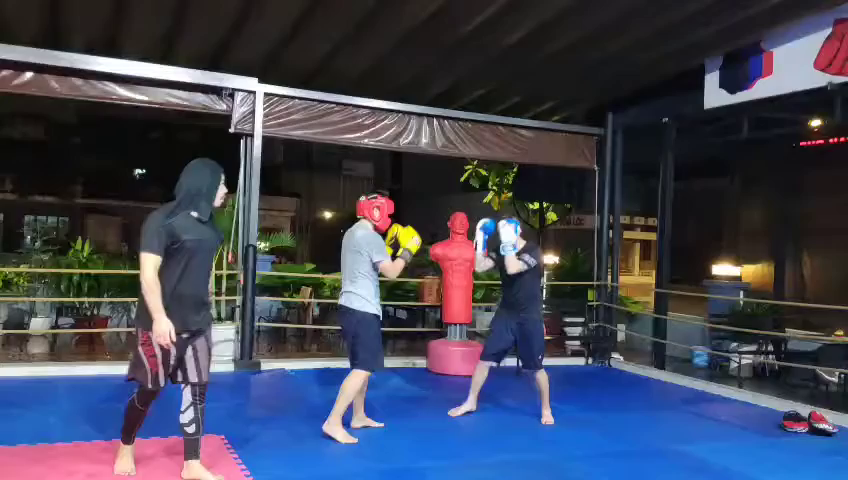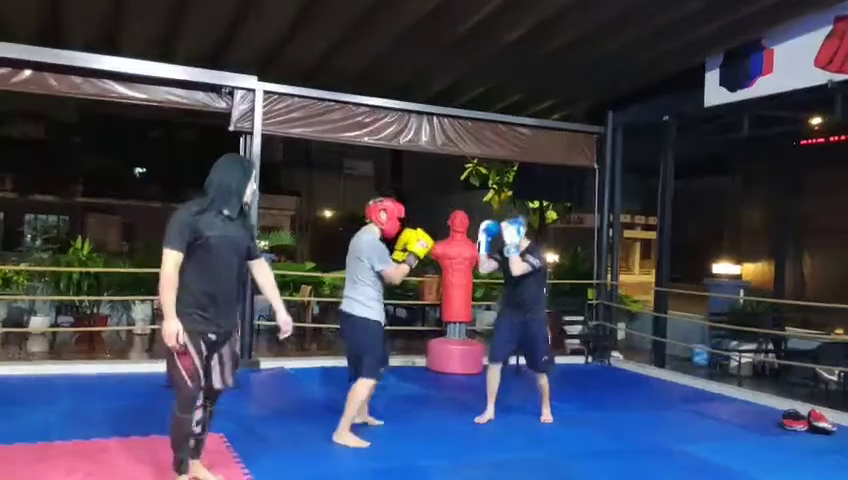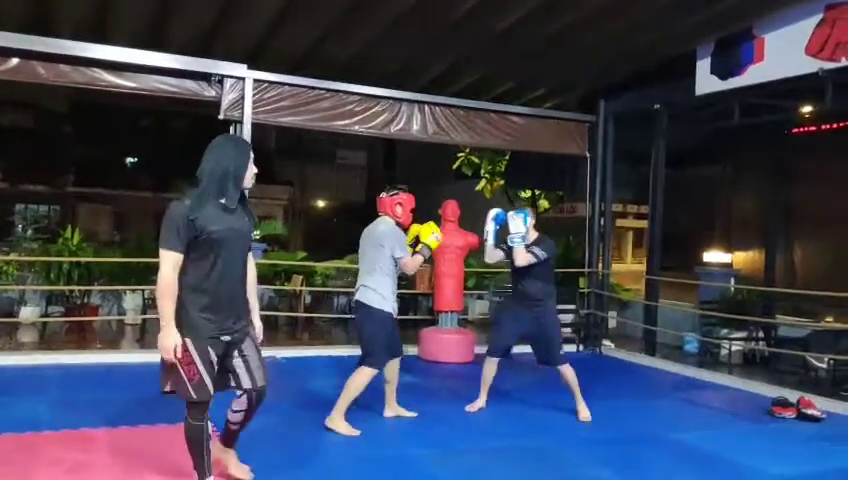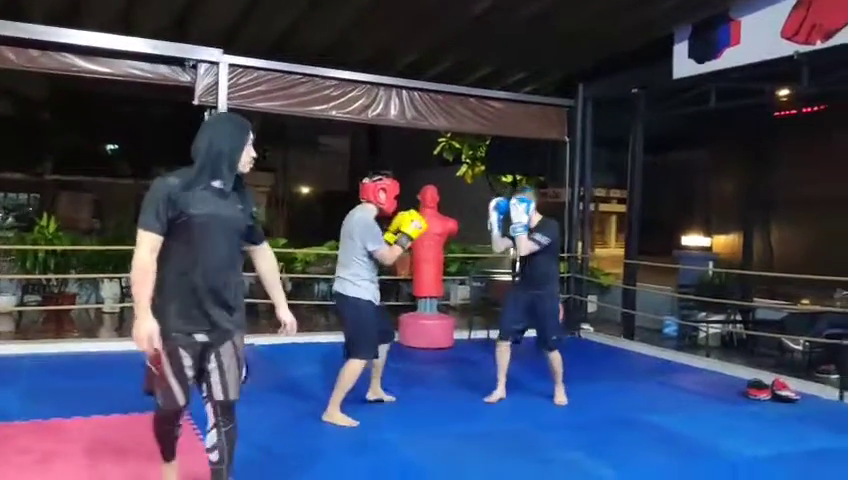
dt=0.5s
person 1, frame 1
left shoulder: (208, 224)
right shoulder: (162, 220)
right elbow: (148, 273)
right wrist: (159, 318)
left hip: (197, 323)
right hip: (164, 323)
left knee: (196, 390)
right knee: (149, 390)
right ankle: (126, 448)
person 1, frame 2
left shoulder: (241, 223)
right shoulder: (189, 216)
left elbow: (259, 267)
right elbow: (169, 268)
left wrist: (280, 309)
right wrist: (170, 317)
left hip: (225, 325)
right hip: (190, 322)
left knee: (211, 395)
right knee: (189, 396)
person 1, frame 3
left shoulder: (243, 210)
right shoulder: (186, 210)
right elbow: (168, 271)
left wrist: (254, 313)
right wrist: (168, 327)
left hip: (236, 323)
right hip: (196, 326)
left knee: (255, 389)
right knee: (199, 401)
left ankle: (226, 450)
person 1, frame 4
left shoulder: (241, 199)
right shoulder: (170, 188)
left elbow: (262, 254)
right elbow: (145, 253)
left wrist: (282, 306)
right wrist: (143, 313)
left hip: (226, 322)
right hip: (176, 320)
left knee: (223, 407)
right knee: (170, 405)
person 2, frame 1
left shoulder: (353, 233)
right shoulder: (370, 236)
right elbow: (391, 272)
left wrist: (391, 245)
right wrist: (408, 250)
left hip: (354, 308)
right hip: (362, 310)
left knee: (362, 365)
right knee: (364, 367)
left ankle: (359, 416)
right ankle: (333, 421)
person 2, frame 2
left shoulder: (364, 238)
right shoulder: (373, 244)
left elbow: (384, 272)
right elbow: (394, 278)
left wrist: (401, 251)
right wrist: (415, 254)
left hip: (365, 315)
right hip: (362, 317)
left knee: (376, 366)
right knee: (368, 375)
left ankle: (361, 413)
right ankle: (342, 431)
person 2, frame 3
left shoulder: (372, 230)
right shoulder: (392, 231)
right elbow: (409, 268)
left wrist: (411, 243)
right wrist: (427, 246)
left hip: (374, 304)
right hip: (377, 306)
left knee: (393, 355)
right knee: (372, 364)
left ankle: (391, 406)
right ankle: (336, 416)
person 2, frame 4
left shoulder: (358, 216)
right shoulder: (366, 222)
right elbow: (387, 258)
left wrist: (393, 232)
right wrist: (407, 236)
left hip: (363, 293)
right hip: (356, 296)
left knee: (384, 337)
right knee: (360, 355)
left ankle: (375, 389)
right ankle: (332, 410)
person 3, frame 1
left shoulder: (533, 251)
right shoulder: (502, 252)
left elbow: (512, 269)
right elbow: (479, 267)
left wrist: (507, 242)
right wrist: (480, 238)
left hip: (529, 317)
right hip: (505, 315)
left knee: (536, 367)
right knee: (485, 359)
left ankle: (546, 410)
right ankle: (471, 402)
person 3, frame 2
left shoulder: (536, 252)
right shoulder: (505, 253)
left elbow: (517, 271)
right elbow: (483, 268)
left wrist: (511, 245)
right wrist: (483, 241)
left hip: (533, 317)
right hip: (508, 315)
left knee: (541, 368)
right knee: (495, 362)
left ankle: (545, 408)
right ankle: (490, 410)
person 3, frame 3
left shoulder: (546, 245)
right shoulder: (514, 244)
left elbow: (520, 261)
right elbow: (489, 258)
left wrist: (517, 234)
right wrist: (491, 229)
left hip: (542, 312)
right hip: (516, 309)
left knee: (559, 362)
right knee: (493, 354)
left ankle: (580, 403)
right ankle: (481, 399)
person 3, frame 4
left shoulder: (549, 227)
right shoulder: (520, 228)
left elbow: (523, 250)
right elbow: (498, 247)
left wrist: (518, 222)
right wrist: (495, 219)
left hip: (546, 294)
right hip: (521, 291)
left knee: (550, 348)
right knee: (503, 340)
left ankle: (559, 388)
right ankle: (500, 389)
